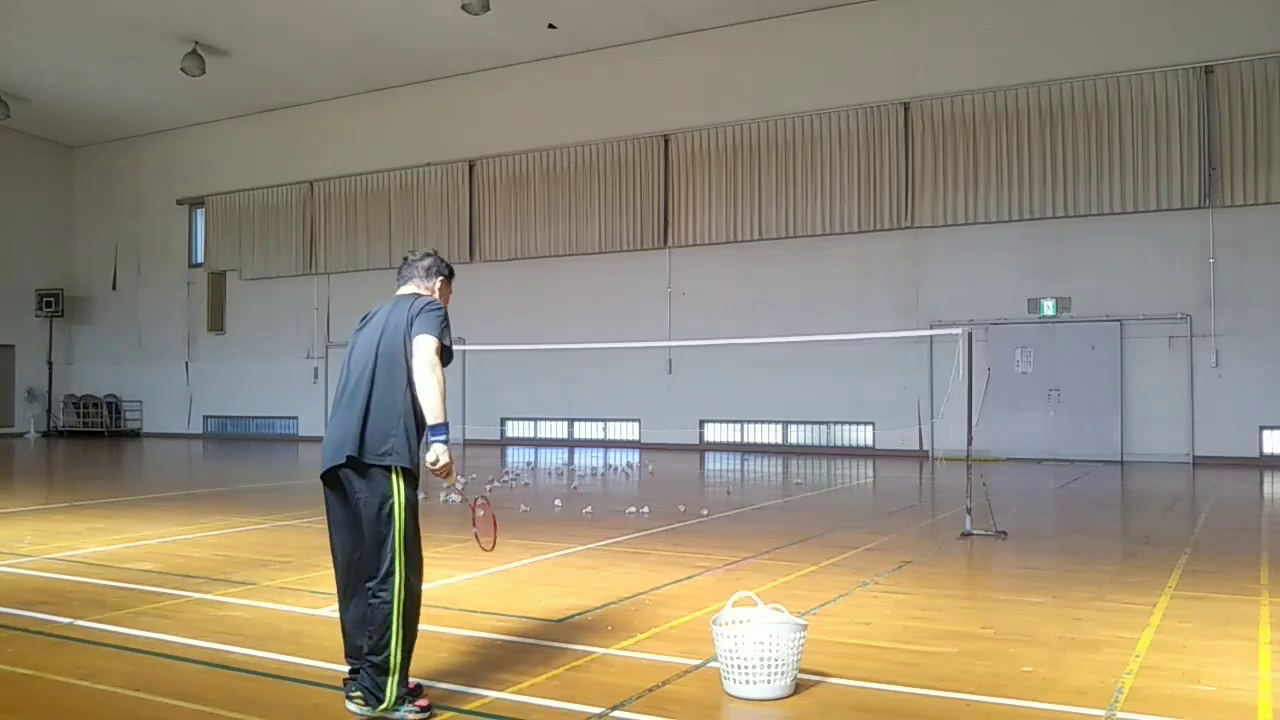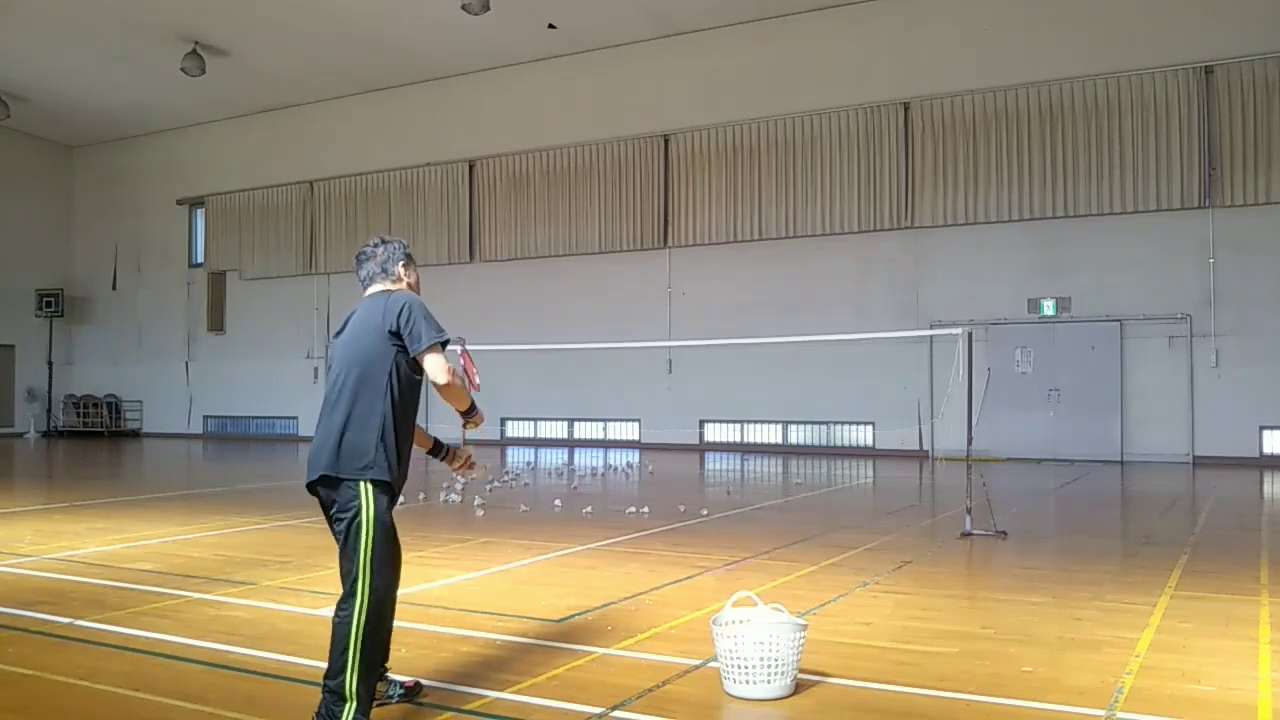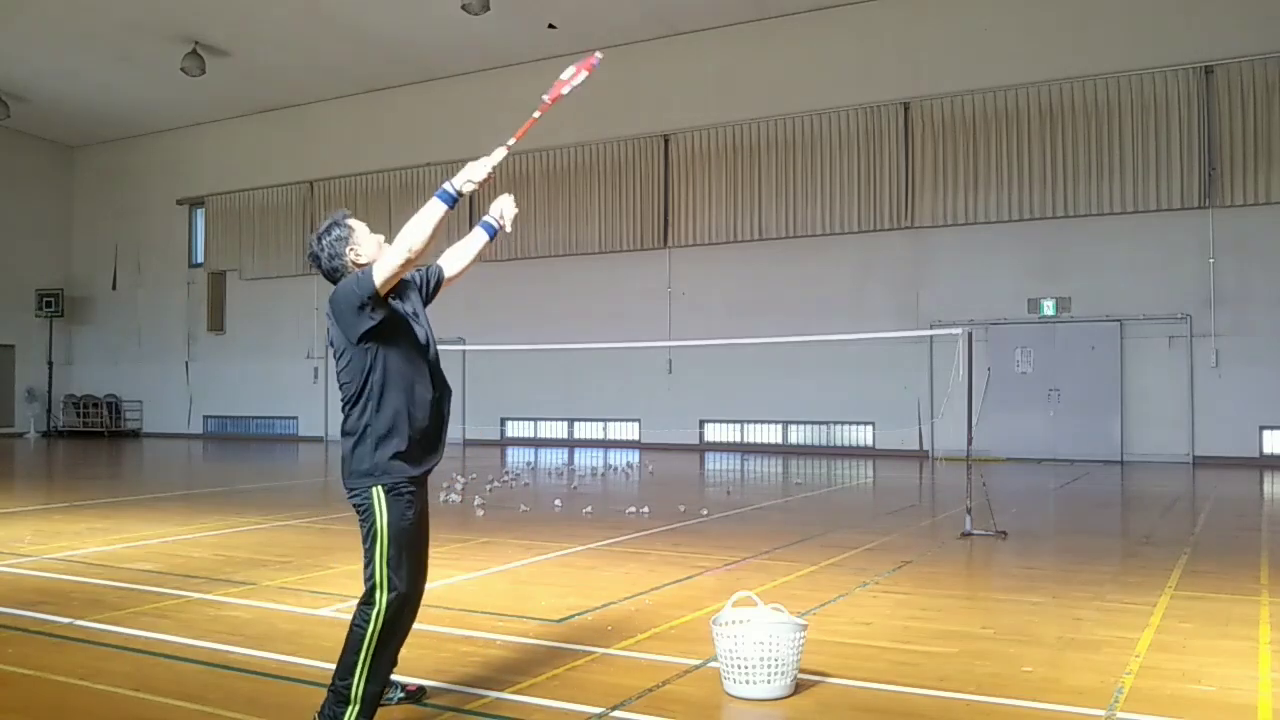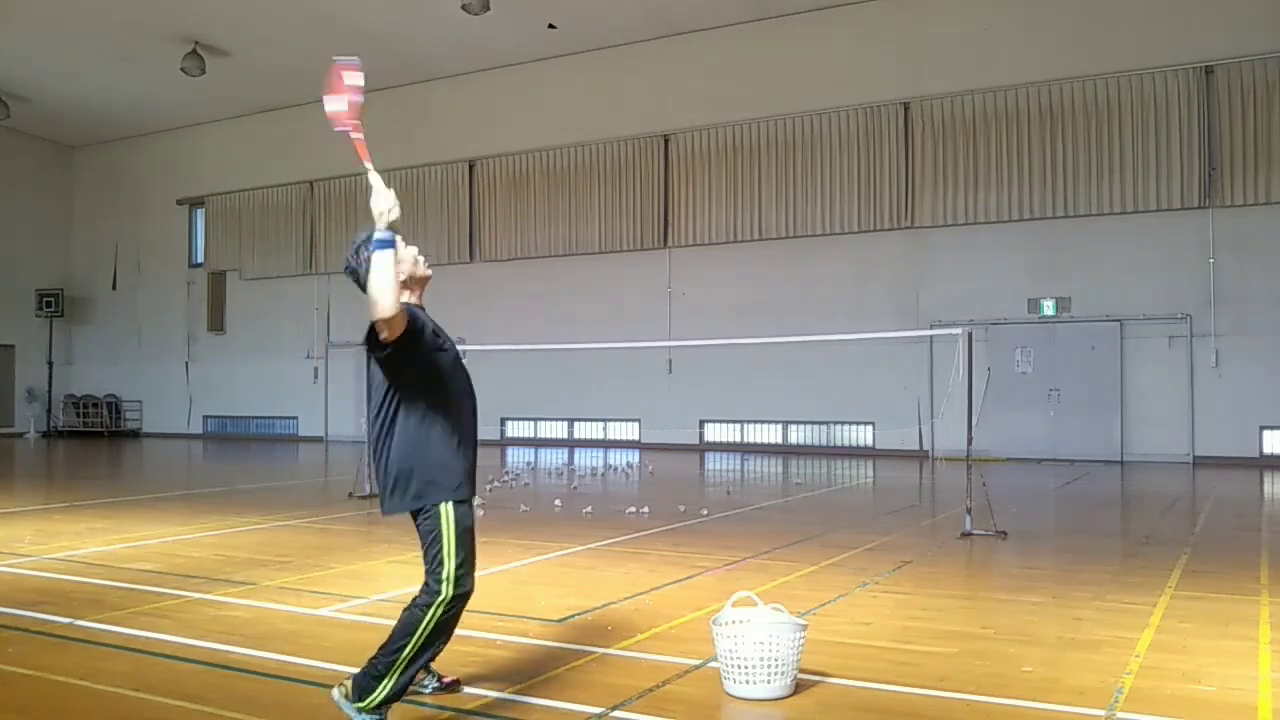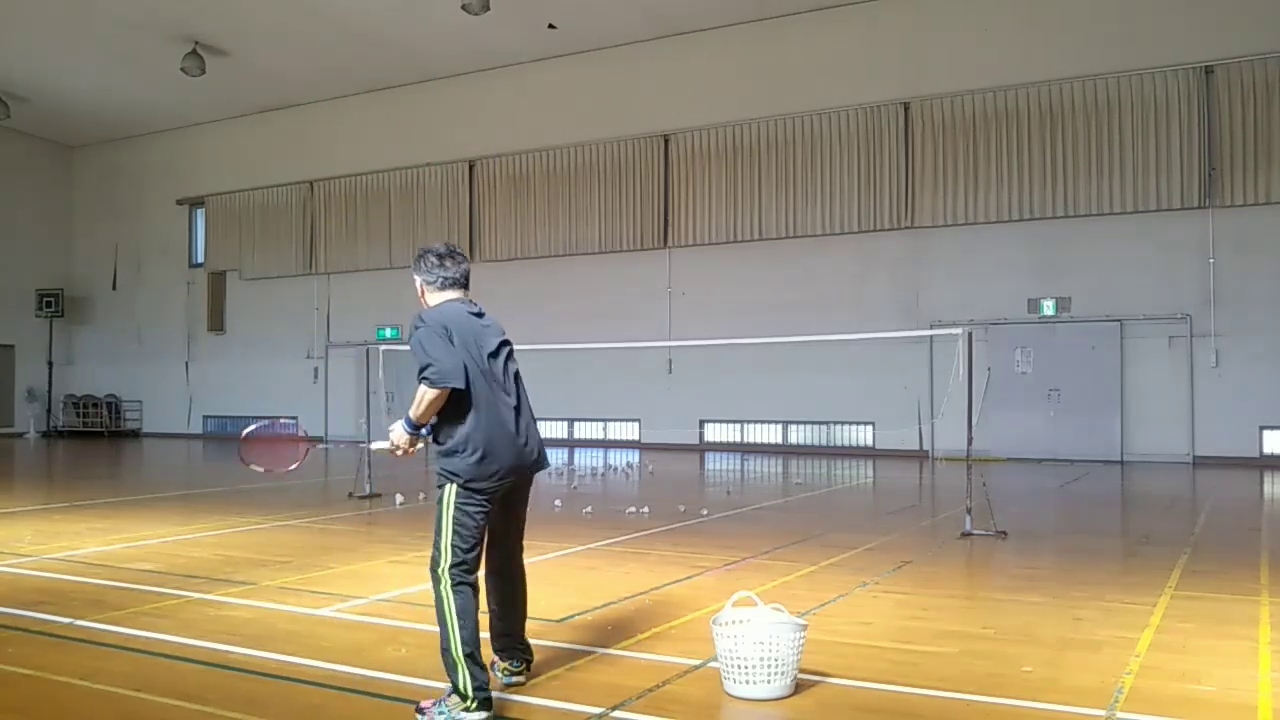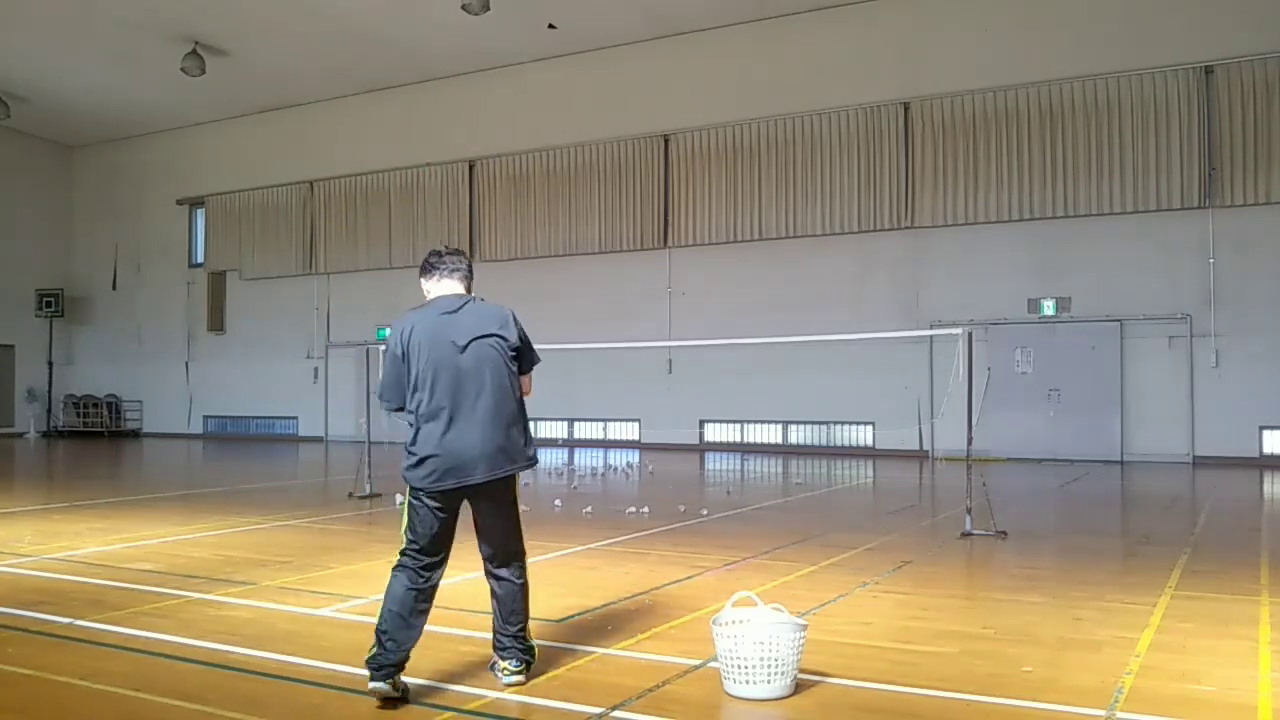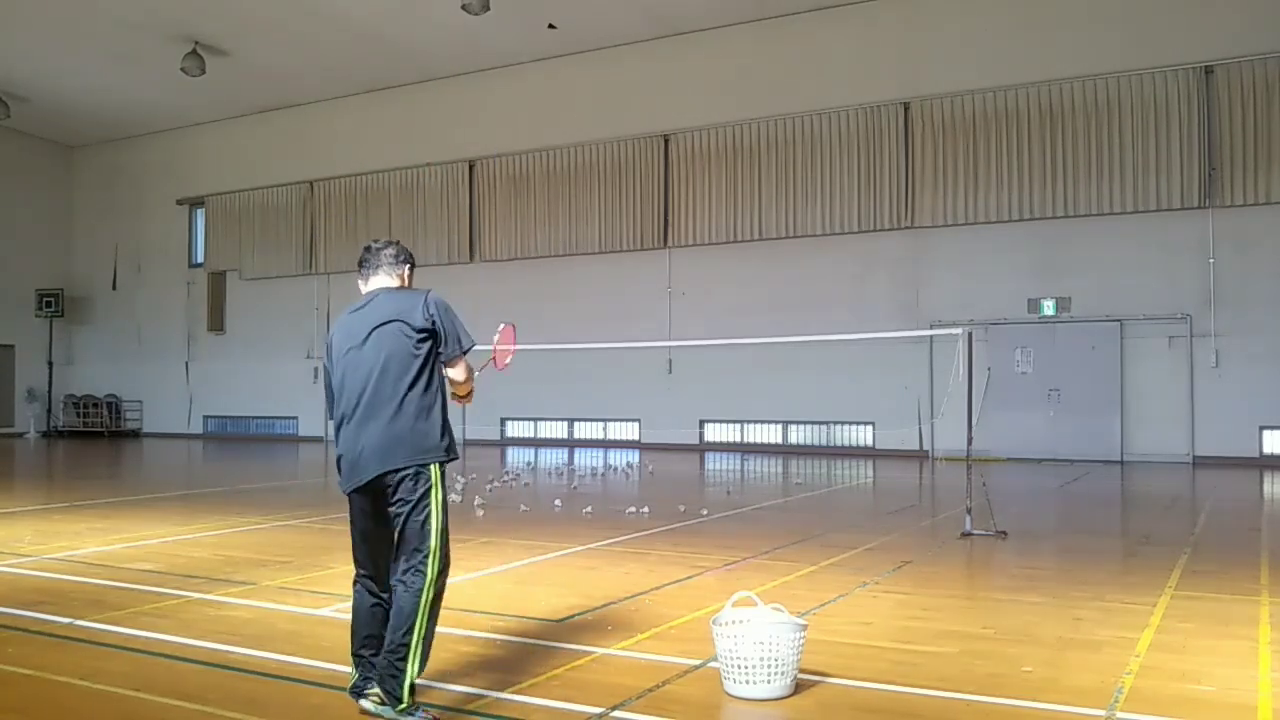
dt=0.7s
person 1, frame 1
left shoulder: (373, 319)
right shoulder: (427, 308)
right elbow: (425, 363)
right wrist: (439, 435)
left hip: (339, 454)
right hip: (380, 456)
left knee: (357, 574)
right knee: (395, 573)
left ankle: (368, 680)
person 1, frame 2
left shoulder: (353, 324)
right shoulder: (404, 305)
right elbow: (442, 375)
left wrist: (441, 449)
right wrist: (470, 411)
left hip: (336, 467)
right hip: (359, 471)
left knee: (380, 575)
right knee: (366, 589)
left ankle: (373, 679)
person 1, frame 3
left shoulder: (401, 292)
right shoulder: (354, 295)
left elbow: (445, 265)
right elbow: (402, 256)
left wrist: (491, 225)
right wrist: (452, 190)
left hip: (408, 469)
right hip: (381, 472)
left knee: (407, 585)
right knee: (389, 591)
person 1, frame 4
left shoulder: (417, 321)
right shoulder: (400, 321)
right elbow: (384, 310)
right wrist: (383, 232)
left hip: (437, 470)
right hip: (429, 477)
left knee: (449, 577)
right knee: (449, 585)
left ankle: (414, 666)
person 1, frame 5
left shoulder: (432, 321)
right shoulder: (490, 326)
left elbow: (440, 384)
left wrist: (409, 425)
right wrist: (428, 428)
left hip: (472, 465)
right hip: (520, 457)
left knee: (453, 572)
right knee: (506, 560)
right ankle: (513, 658)
person 1, frame 6
left shoulder: (408, 327)
right shoulder: (503, 318)
left elbow: (396, 401)
right elbow: (524, 386)
left hip: (432, 463)
right hip: (495, 459)
left knee: (416, 566)
right knee: (506, 562)
left ankle: (386, 666)
right ankle: (513, 657)
person 1, frame 7
left shoulder: (341, 326)
right shoulder: (426, 304)
right elbow: (458, 375)
right wrist: (464, 391)
left hip: (356, 461)
right hip: (410, 455)
left knee: (371, 575)
right knee: (420, 570)
